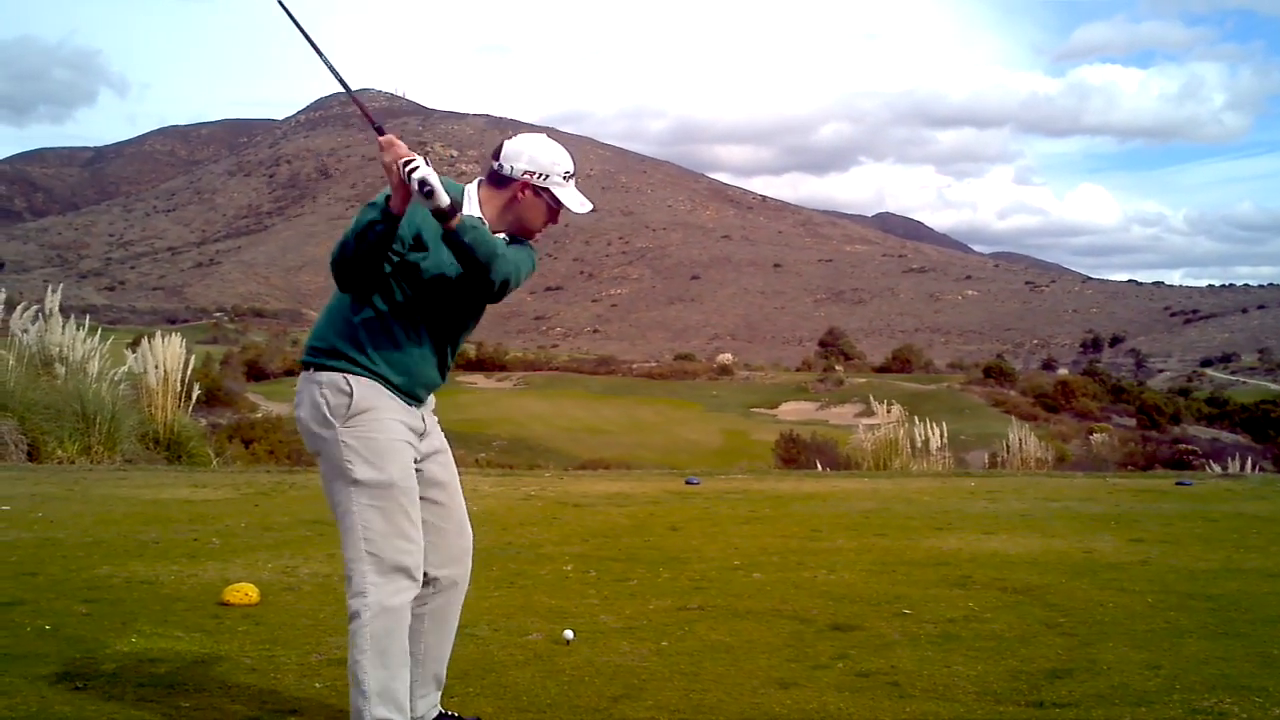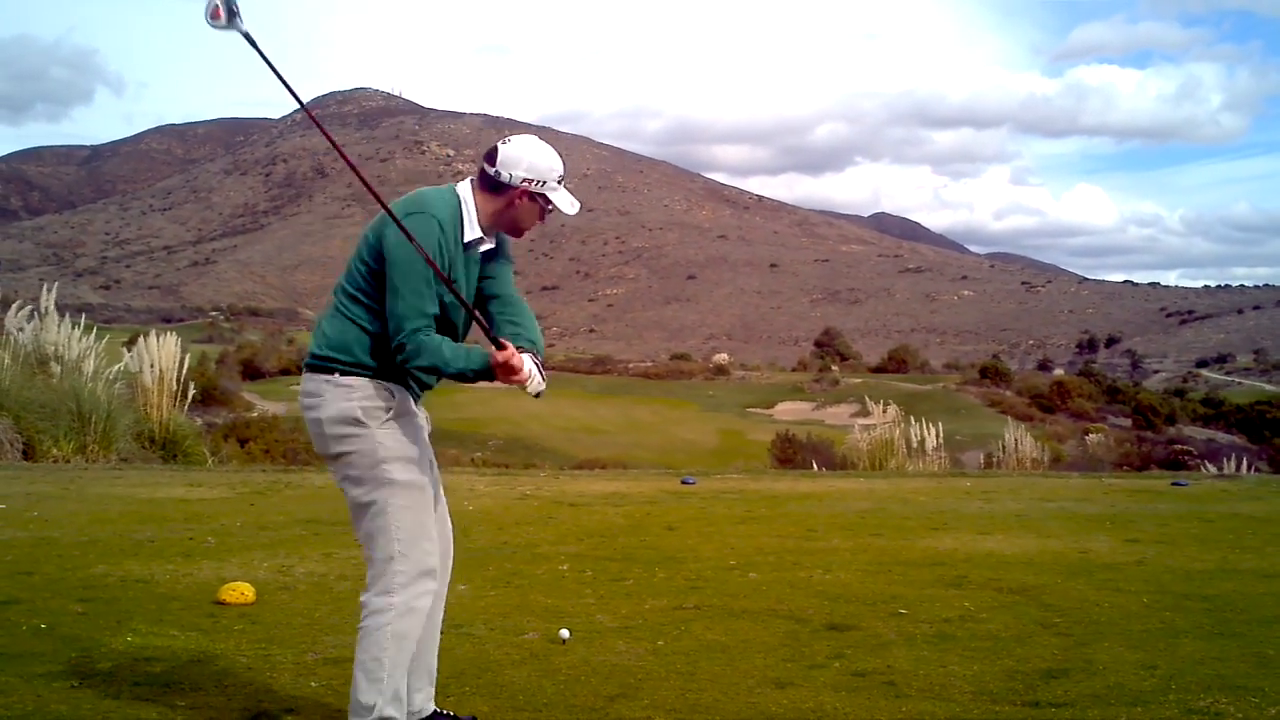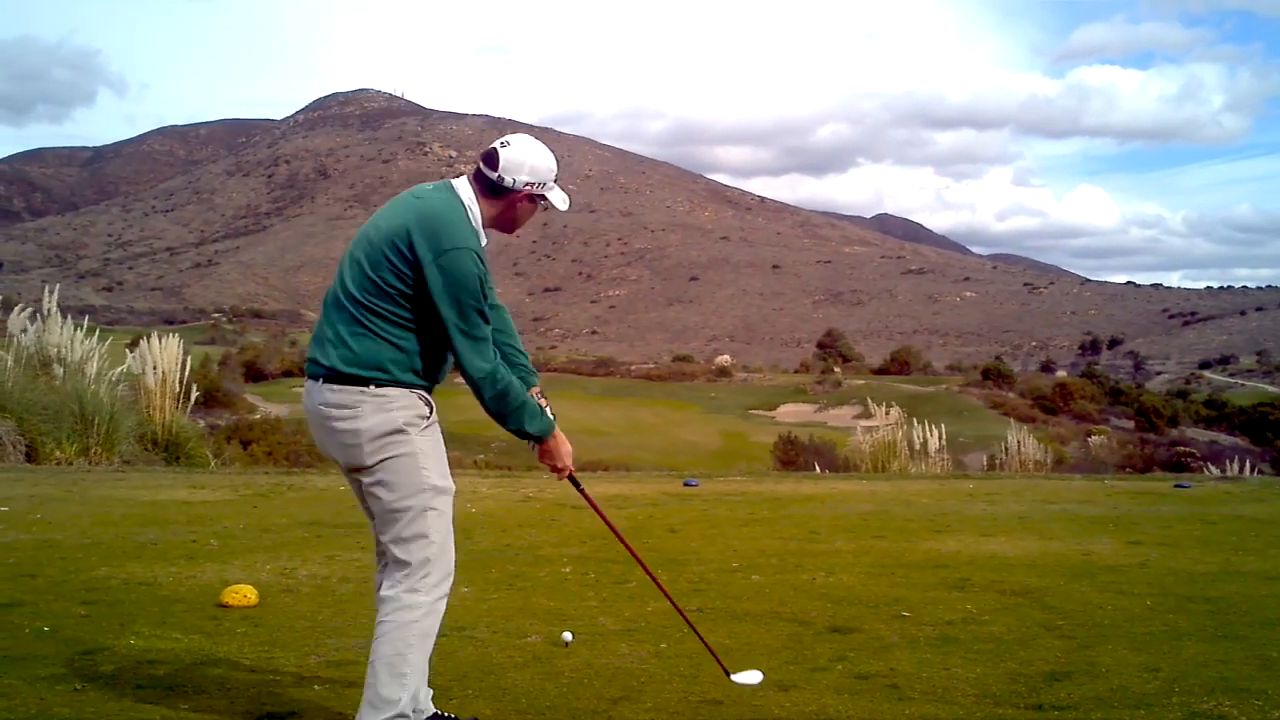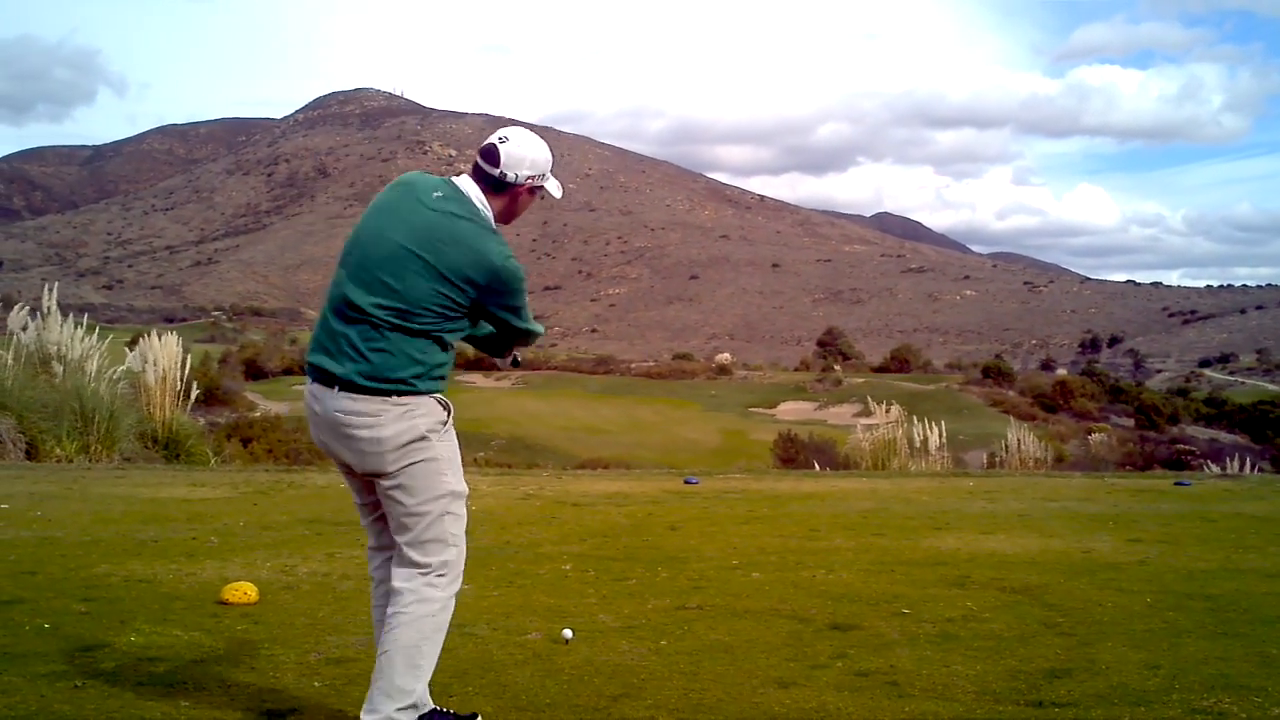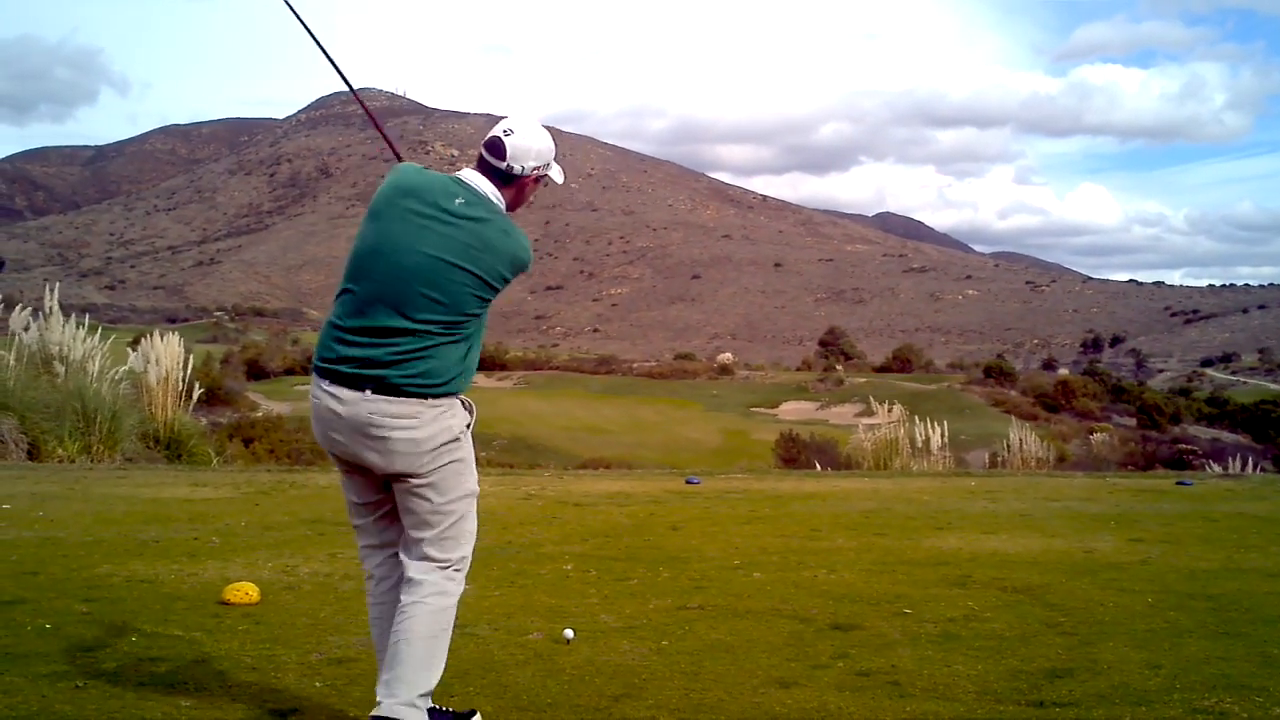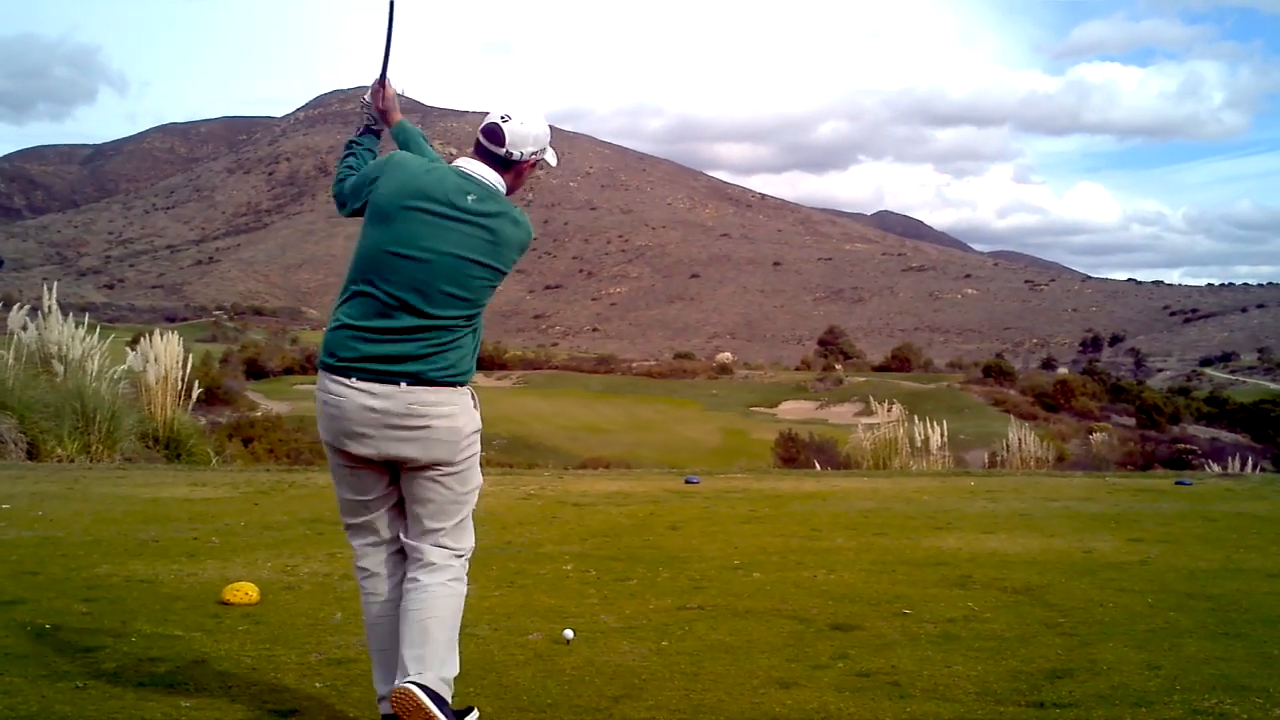
dt=0.1s
person 1, frame 1
left shoulder: (512, 252)
right shoulder: (410, 207)
left elbow: (489, 266)
right elbow: (350, 273)
left wrist: (446, 208)
right wrist: (396, 201)
left hip: (409, 406)
right hip: (352, 396)
left knee: (446, 561)
right knee: (389, 574)
person 1, frame 2
left shoulder: (491, 243)
right shoulder: (422, 222)
left elbow: (510, 312)
right elbow: (411, 346)
left wrist: (523, 357)
right wrist: (489, 361)
left hip: (381, 399)
right hip: (360, 396)
left knee: (425, 559)
right knee: (408, 569)
person 1, frame 3
left shoulder: (436, 201)
right shoulder: (451, 241)
left elbow: (491, 317)
right elbow: (478, 356)
left wrist: (534, 405)
right wrist: (541, 430)
left hip: (349, 398)
right hip: (378, 405)
left knee: (409, 560)
right knee: (422, 569)
person 1, frame 4
left shoulder: (408, 189)
right shoulder: (493, 256)
right elbow: (510, 335)
left wrist: (483, 331)
right wrist: (508, 341)
left hip: (327, 399)
right hip: (397, 415)
left knee: (393, 556)
right knee: (430, 568)
person 1, frame 5
left shoulder: (404, 183)
right shoulder: (509, 248)
left hip: (335, 401)
right hip: (419, 416)
left knee: (385, 555)
right knee: (438, 563)
person 1, frame 6
left shoulder: (399, 174)
right shoulder: (512, 227)
left elbow: (349, 185)
left wrist: (375, 120)
right wrist: (396, 122)
left hip: (344, 392)
right hip: (436, 407)
left knee: (380, 554)
right knee: (441, 553)
